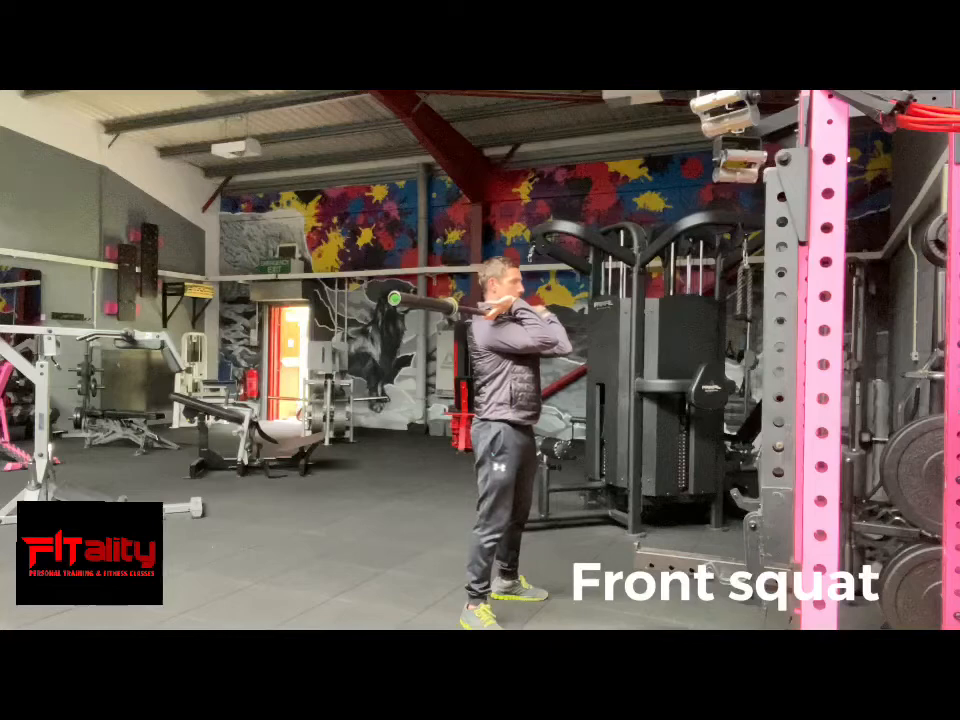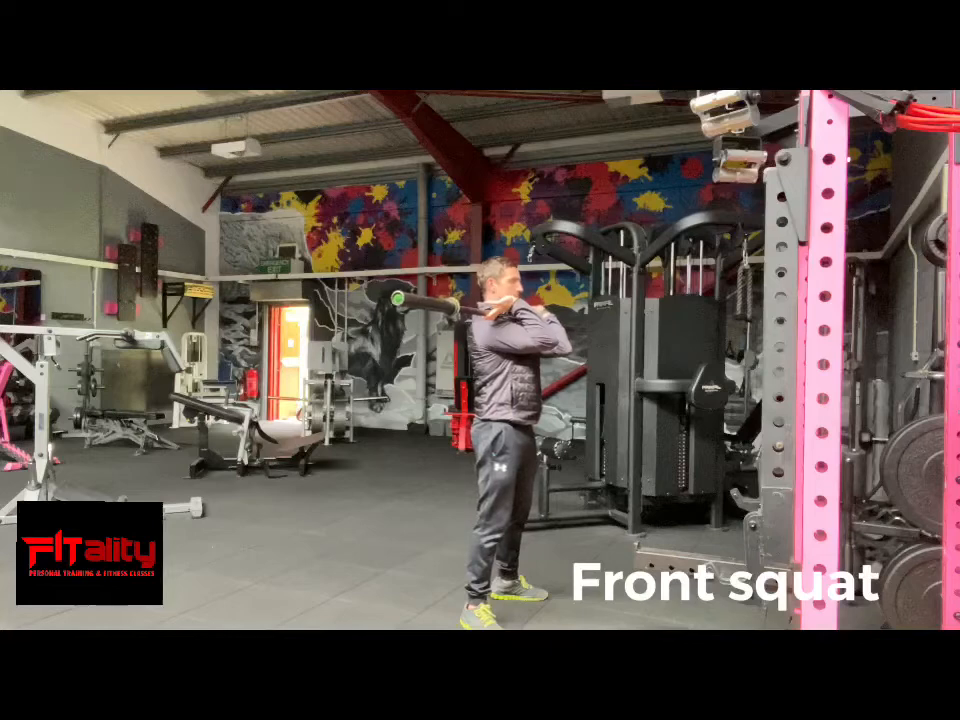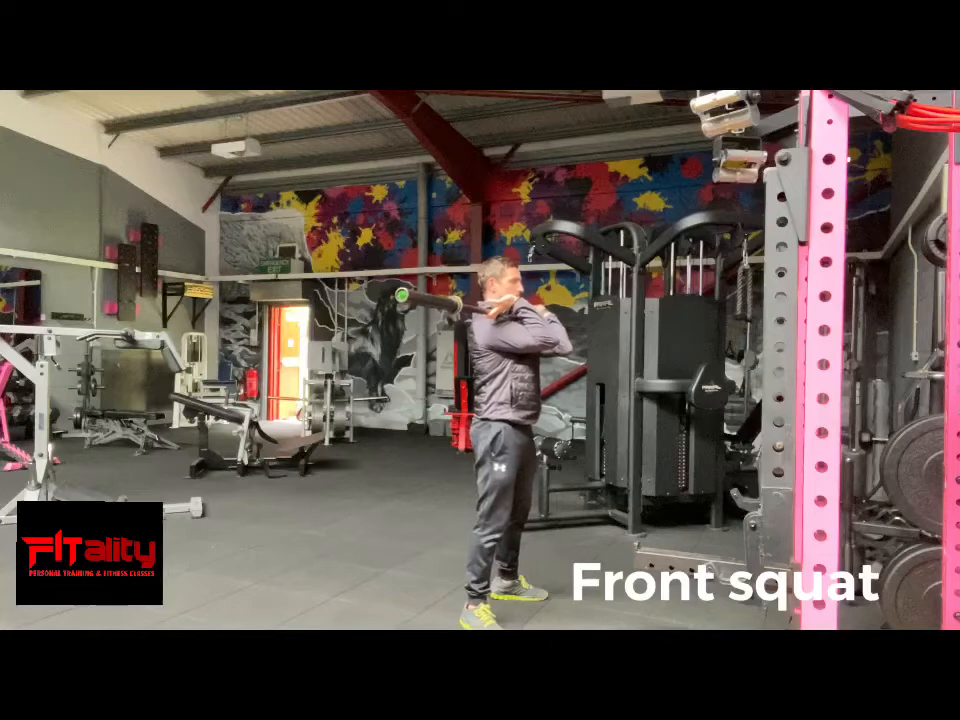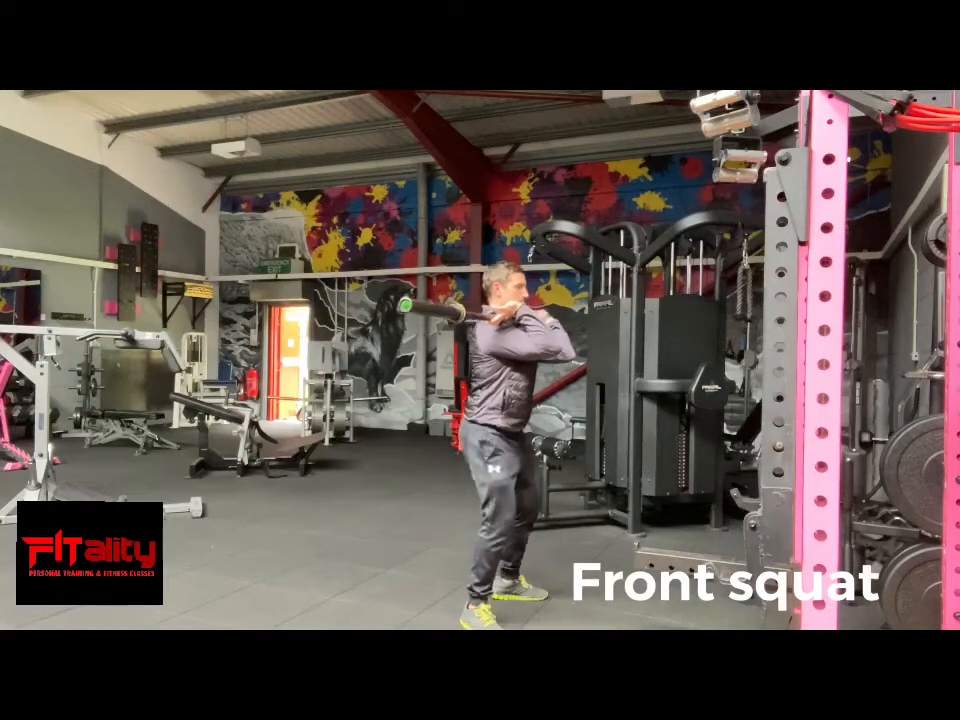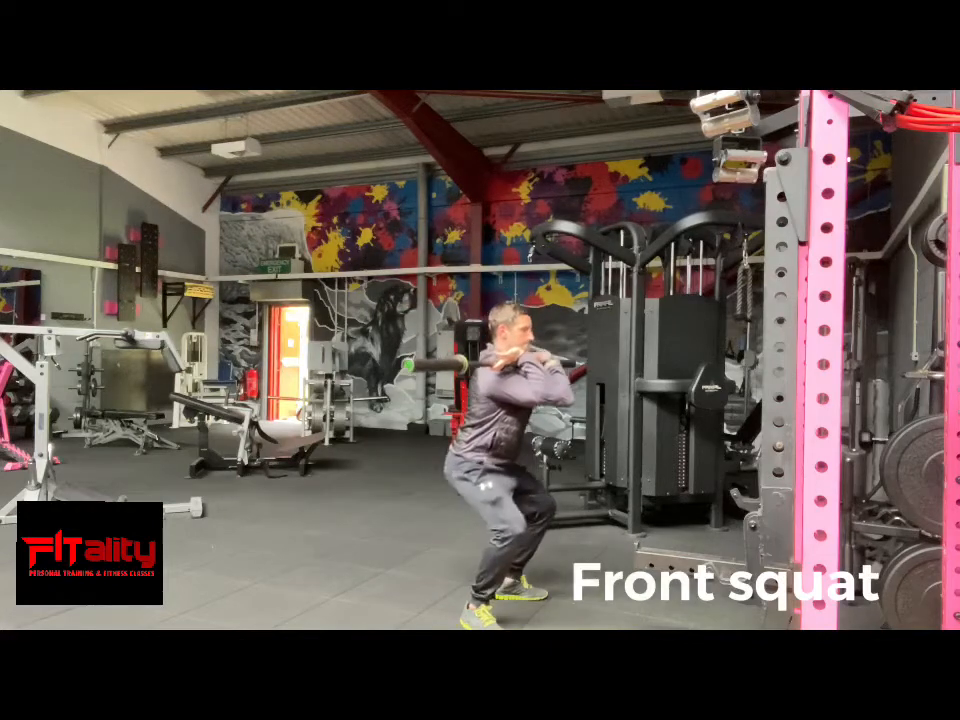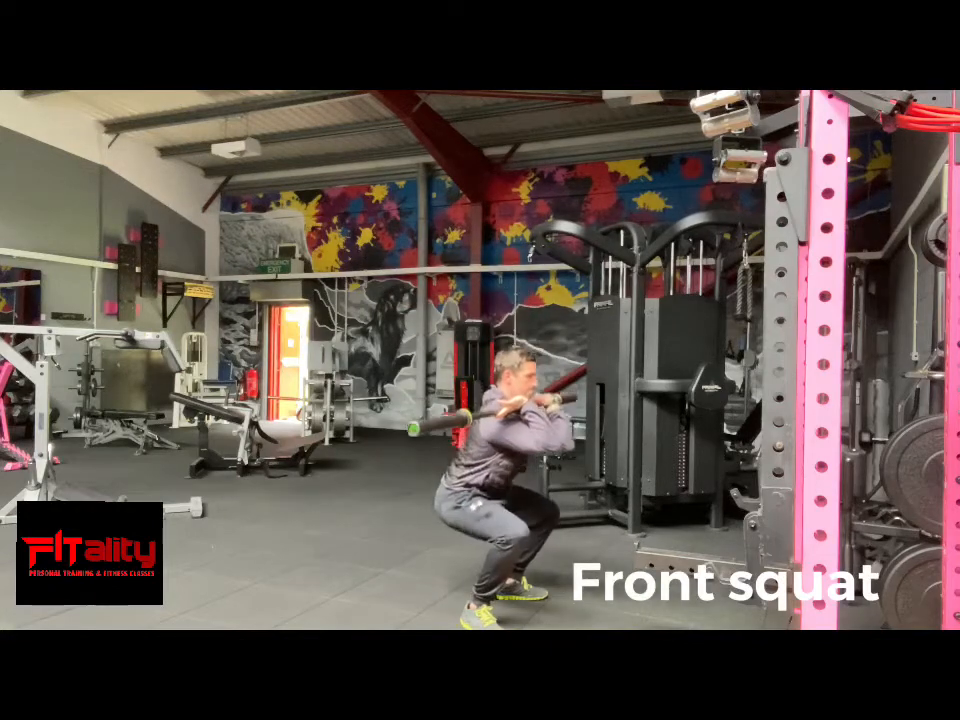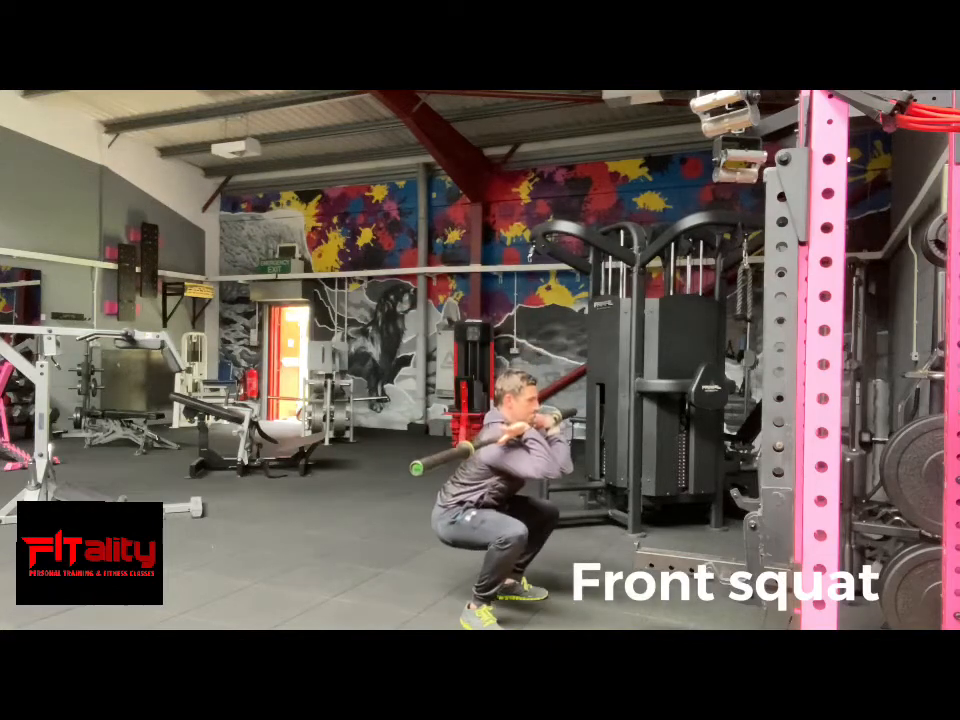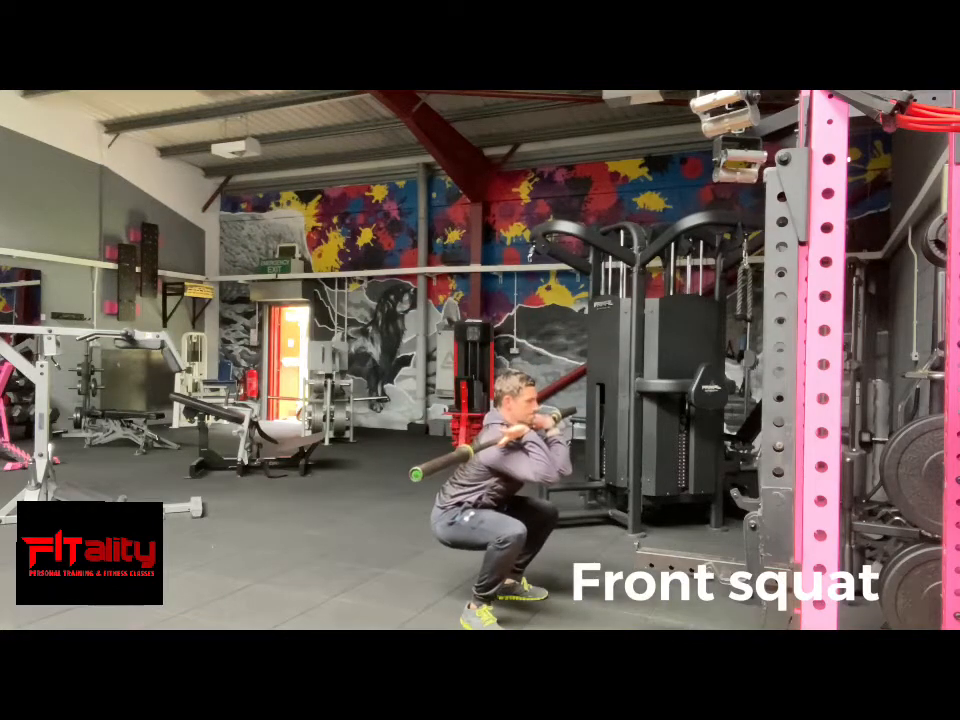
dt=0.4s
person 1, frame 1
left shoulder: (515, 322)
right shoulder: (488, 325)
left elbow: (562, 345)
right elbow: (543, 342)
left wrist: (542, 314)
right wrist: (519, 306)
left hip: (522, 430)
right hip: (499, 431)
left knee: (517, 514)
right knee: (492, 520)
left ankle: (508, 580)
right ankle: (475, 604)
person 1, frame 2
left shoulder: (515, 322)
right shoulder: (488, 326)
left elbow: (562, 346)
right elbow: (543, 342)
left wrist: (541, 314)
right wrist: (520, 307)
left hip: (521, 430)
right hip: (499, 431)
left knee: (516, 514)
right knee: (493, 519)
left ankle: (507, 580)
right ankle: (475, 604)
person 1, frame 3
left shoulder: (514, 321)
right shoulder: (489, 324)
left elbow: (562, 345)
right elbow: (544, 341)
left wrist: (542, 313)
right wrist: (520, 305)
left hip: (520, 430)
right hip: (498, 431)
left knee: (516, 514)
right knee: (492, 519)
left ankle: (507, 580)
right ankle: (475, 604)
person 1, frame 4
left shoulder: (517, 327)
right shoulder: (492, 330)
left elbow: (564, 352)
right elbow: (545, 348)
left wrist: (545, 319)
right wrist: (526, 313)
left hip: (510, 435)
right hip: (486, 436)
left knee: (525, 508)
right knee: (500, 518)
left ankle: (508, 580)
right ankle: (475, 605)
person 1, frame 5
left shoulder: (518, 368)
right shoulder: (495, 374)
left elbow: (564, 396)
right elbow: (543, 394)
left wrist: (549, 362)
right wrist: (528, 359)
left hip: (501, 464)
right hip: (471, 467)
left knee: (542, 507)
right knee: (512, 528)
left ankle: (510, 580)
right ankle: (476, 607)
person 1, frame 6
left shoulder: (520, 411)
right shoulder: (497, 419)
left elbow: (564, 443)
right elbow: (546, 444)
left wrist: (552, 406)
right wrist: (531, 407)
left hip: (491, 493)
right hip: (459, 499)
left knee: (546, 512)
right knee: (514, 533)
left ankle: (510, 580)
right ankle: (476, 607)
person 1, frame 7
left shoulder: (519, 431)
right shoulder: (498, 440)
left elbow: (563, 467)
right elbow: (547, 471)
left wrist: (551, 429)
right wrist: (531, 432)
left hip: (485, 506)
right hip: (454, 516)
left knee: (546, 513)
right knee: (513, 533)
left ankle: (510, 580)
right ankle: (477, 608)
person 1, frame 8
left shoulder: (519, 433)
right shoulder: (497, 441)
left elbow: (562, 468)
right elbow: (545, 474)
left wrist: (551, 429)
right wrist: (530, 434)
left hip: (484, 506)
right hip: (453, 516)
left knee: (546, 513)
right knee: (512, 532)
left ankle: (510, 580)
right ankle: (477, 607)
